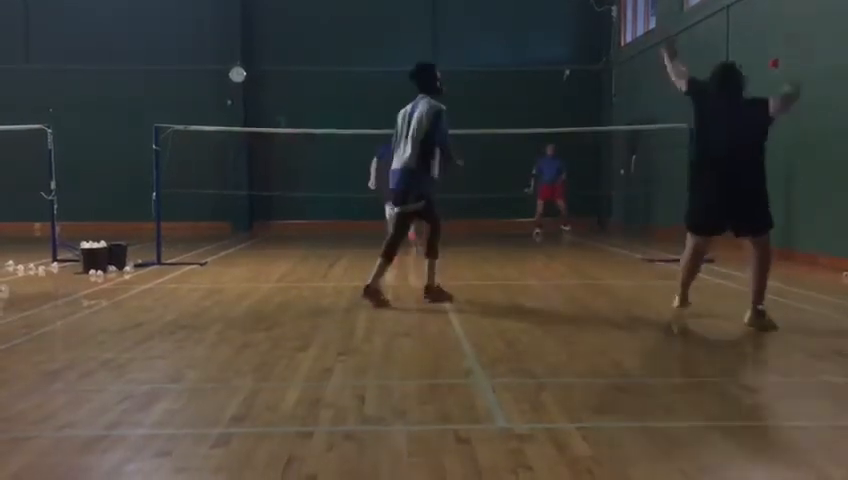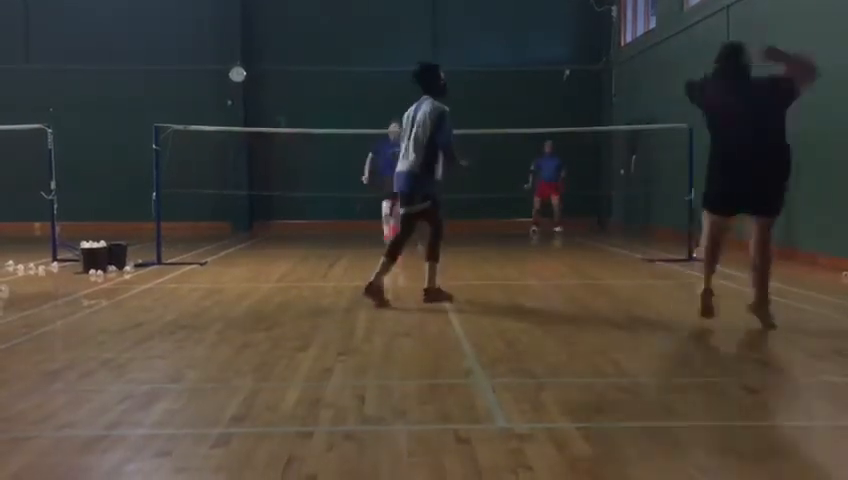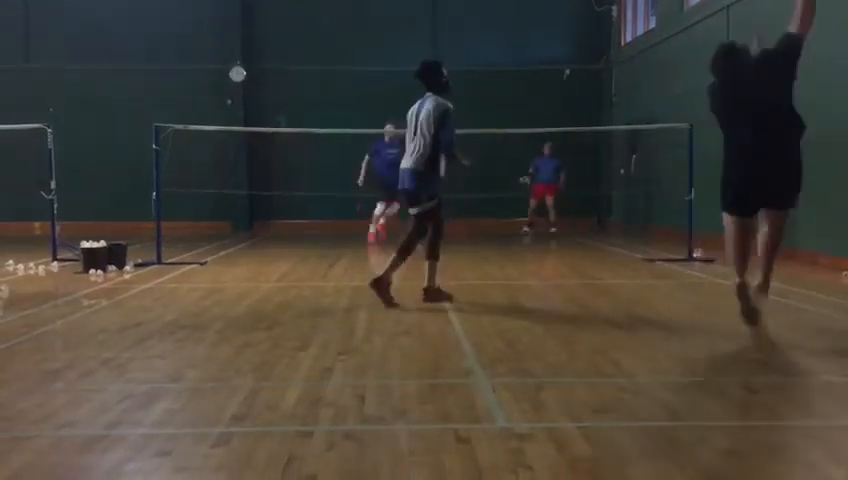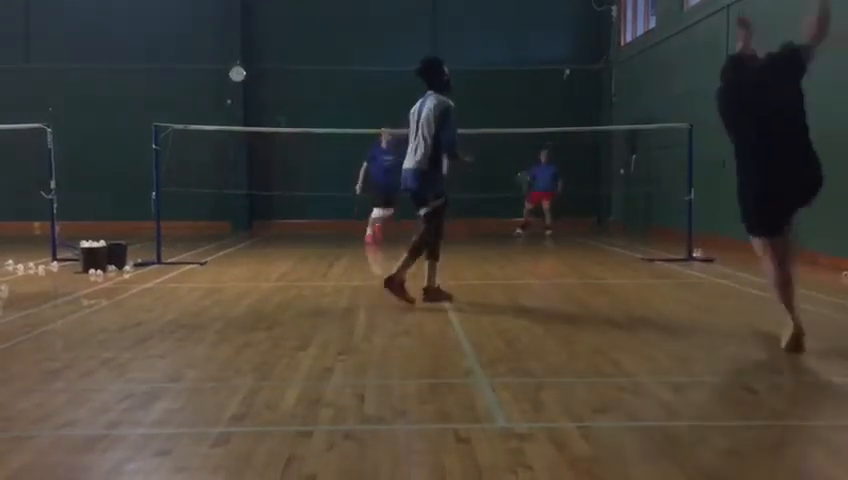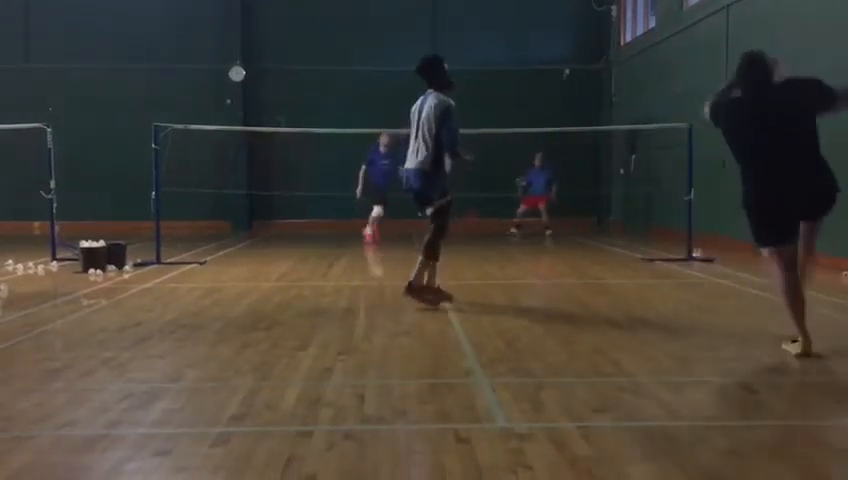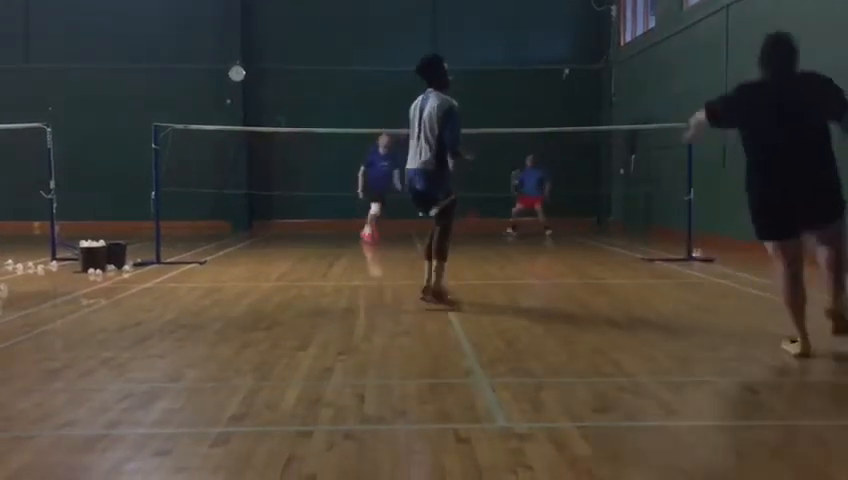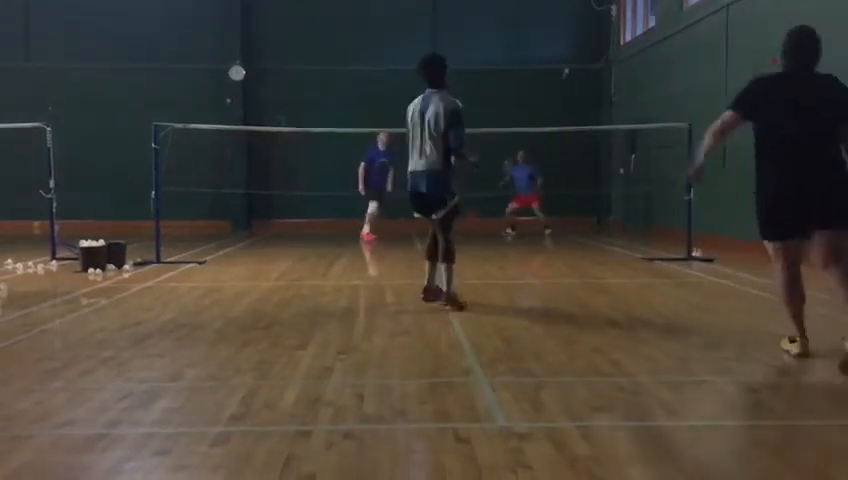
dt=0.1s
person 1, frame 1
left shoulder: (706, 99)
right shoulder: (754, 110)
left elbow: (680, 77)
right elbow: (780, 102)
left wrist: (669, 56)
right wrist: (791, 93)
left hip: (705, 192)
right hip: (745, 195)
left knee: (696, 247)
right knee: (761, 248)
left ankle: (681, 297)
right ankle: (756, 310)
person 1, frame 2
left shoulder: (711, 89)
right shoulder: (769, 89)
left elbow: (693, 90)
right elbow: (809, 73)
right wrist: (782, 57)
left hip: (726, 175)
right hip: (768, 175)
left knee: (713, 231)
right knee: (761, 238)
left ankle: (706, 289)
right ankle: (761, 305)
person 1, frame 3
left shoulder: (720, 94)
right shoulder: (770, 65)
left hip: (742, 169)
right hip: (783, 166)
left knee: (736, 229)
right knee: (773, 224)
left ankle: (741, 283)
right ankle: (763, 283)
person 1, frame 4
left shoulder: (727, 95)
right shoulder: (779, 69)
left elbow: (736, 70)
right elbow: (814, 37)
left wrist: (742, 39)
left hip: (759, 184)
right hip: (804, 177)
left knee: (771, 253)
left ankle: (792, 323)
person 1, frame 5
left shoulder: (730, 110)
right shoulder: (797, 92)
left elbow: (710, 108)
left wrist: (735, 85)
left hip: (766, 198)
right hip: (816, 191)
left knee: (783, 265)
left ankle: (802, 338)
right ankle: (806, 257)
person 1, frame 6
left shoulder: (745, 96)
right shoulder: (819, 86)
left elbow: (700, 119)
left wrist: (692, 131)
left hip: (770, 191)
right hip: (819, 184)
left knee: (787, 262)
left ankle: (801, 337)
person 1, frame 7
left shoulder: (762, 89)
left elbow: (724, 124)
left wrist: (700, 159)
left hip: (779, 190)
left knee: (786, 263)
left ankle: (799, 337)
person 2, frame 1
left shoulder: (405, 111)
right shoulder: (435, 109)
right elbow: (443, 150)
left wrist: (394, 187)
right wrist: (457, 163)
left hip: (401, 175)
right hip: (414, 177)
left knee: (434, 225)
right knee: (399, 231)
left ankle: (431, 286)
right ankle: (373, 285)
person 2, frame 2
left shoulder: (411, 111)
right shoulder: (438, 110)
right elbow: (445, 150)
right wrist: (460, 163)
left hip: (406, 176)
right hip: (418, 178)
left knee: (436, 227)
right knee: (404, 232)
left ankle: (431, 287)
right ankle: (376, 283)
person 2, frame 3
left shoulder: (415, 108)
right shoulder: (442, 108)
right elbow: (447, 148)
right wrist: (462, 163)
left hip: (410, 173)
right hip: (423, 176)
left knee: (436, 226)
right knee: (418, 231)
left ankle: (431, 287)
right ankle: (383, 278)
person 2, frame 4
left shoulder: (418, 106)
right shoulder: (443, 106)
right elbow: (448, 147)
right wrist: (463, 160)
left hip: (412, 172)
right hip: (427, 174)
left knee: (432, 228)
right knee: (430, 228)
left ankle: (430, 286)
right ankle: (397, 276)
person 2, frame 5
left shoulder: (418, 104)
right shoulder: (444, 104)
right elbow: (449, 146)
right wrist: (464, 159)
left hip: (414, 171)
right hip: (429, 173)
left knee: (437, 227)
right knee: (439, 227)
left ankle: (429, 285)
right ankle: (416, 281)
person 2, frame 6
left shoulder: (416, 105)
right shoulder: (446, 105)
right elbow: (450, 146)
right wrist: (465, 158)
left hip: (414, 173)
right hip: (432, 173)
left knee: (438, 228)
right knee: (443, 227)
left ankle: (431, 285)
right ankle: (436, 286)
person 2, frame 7
left shoulder: (414, 105)
right shoulder: (450, 106)
right elbow: (456, 148)
right wrist: (468, 160)
left hip: (416, 174)
right hip: (437, 175)
left knee: (437, 229)
right knee: (444, 231)
left ankle: (430, 285)
right ankle: (448, 291)
